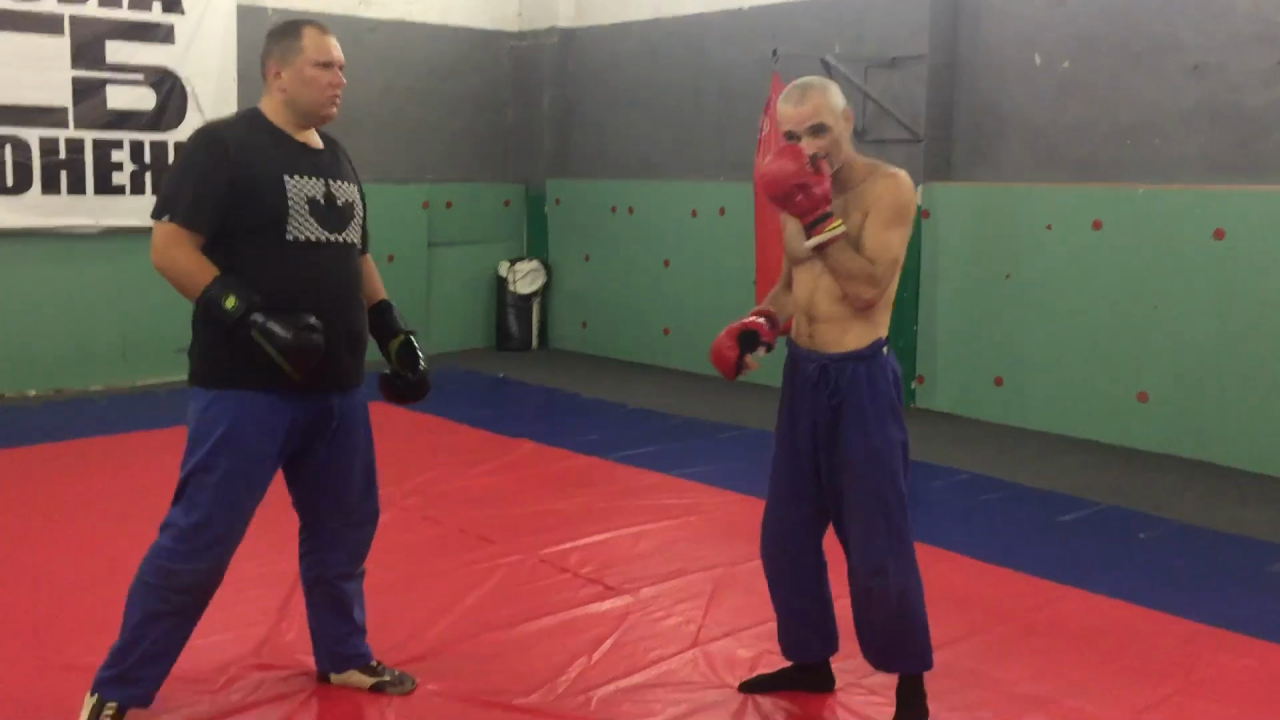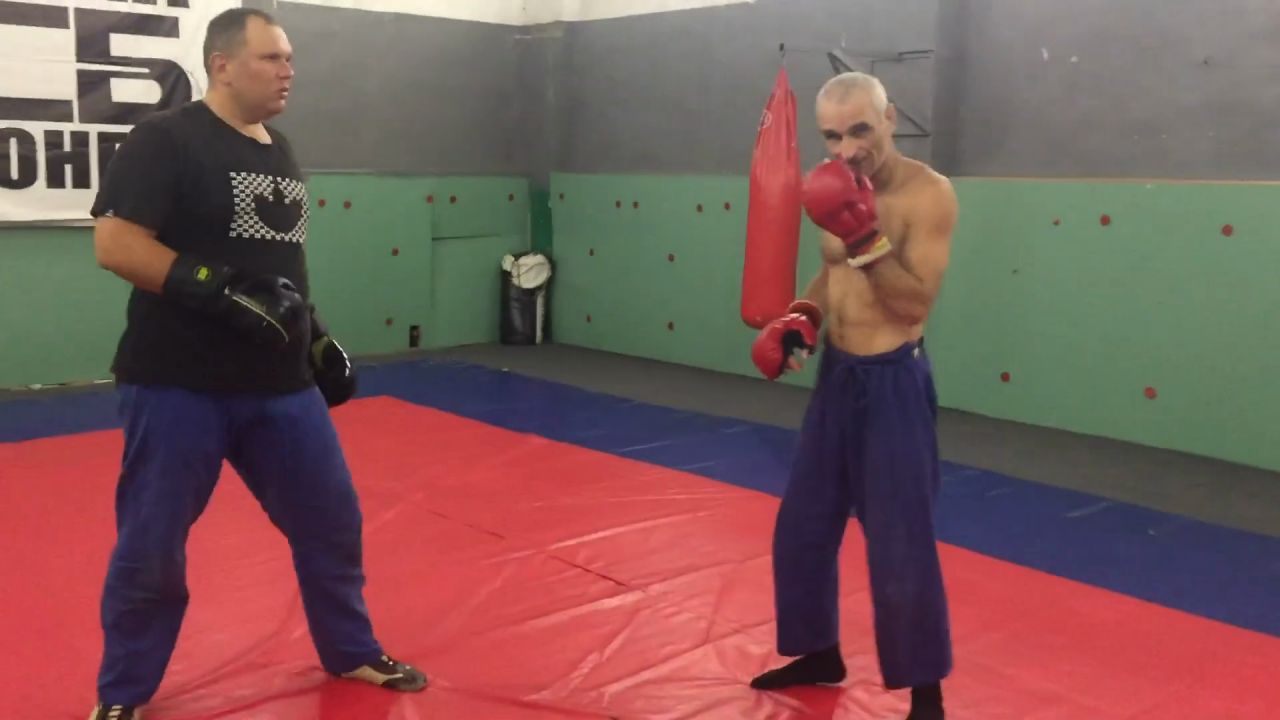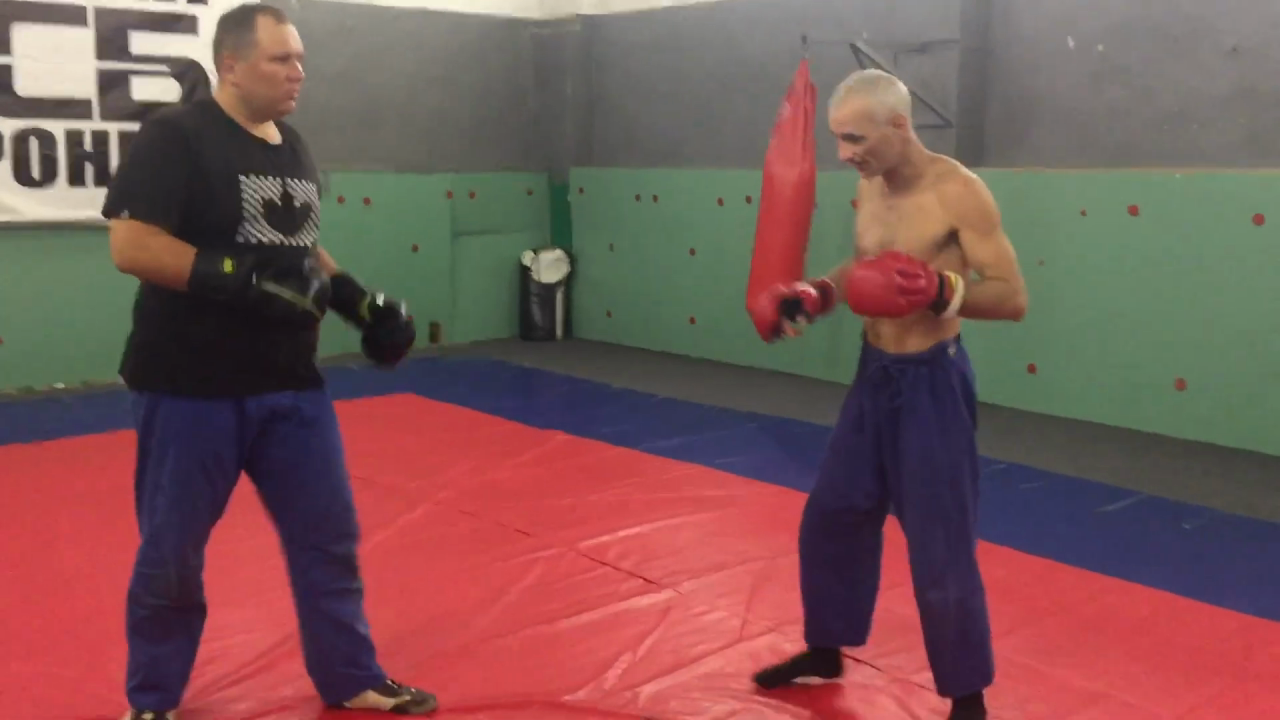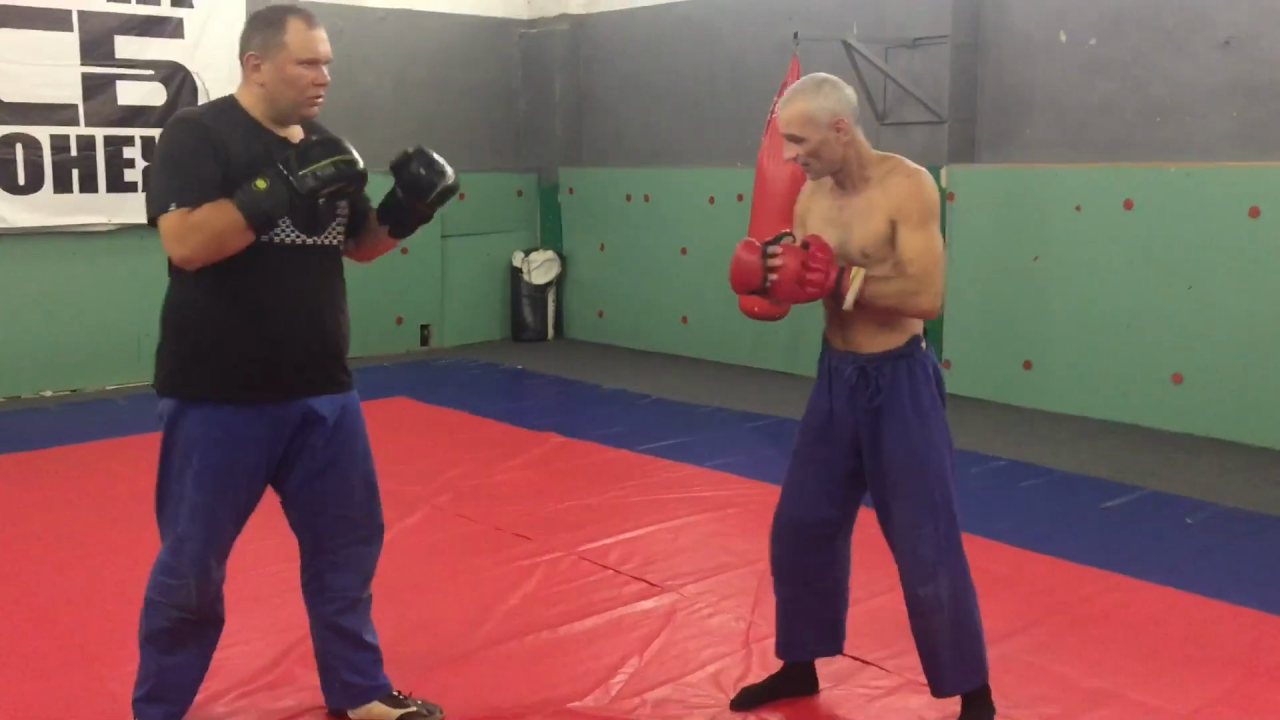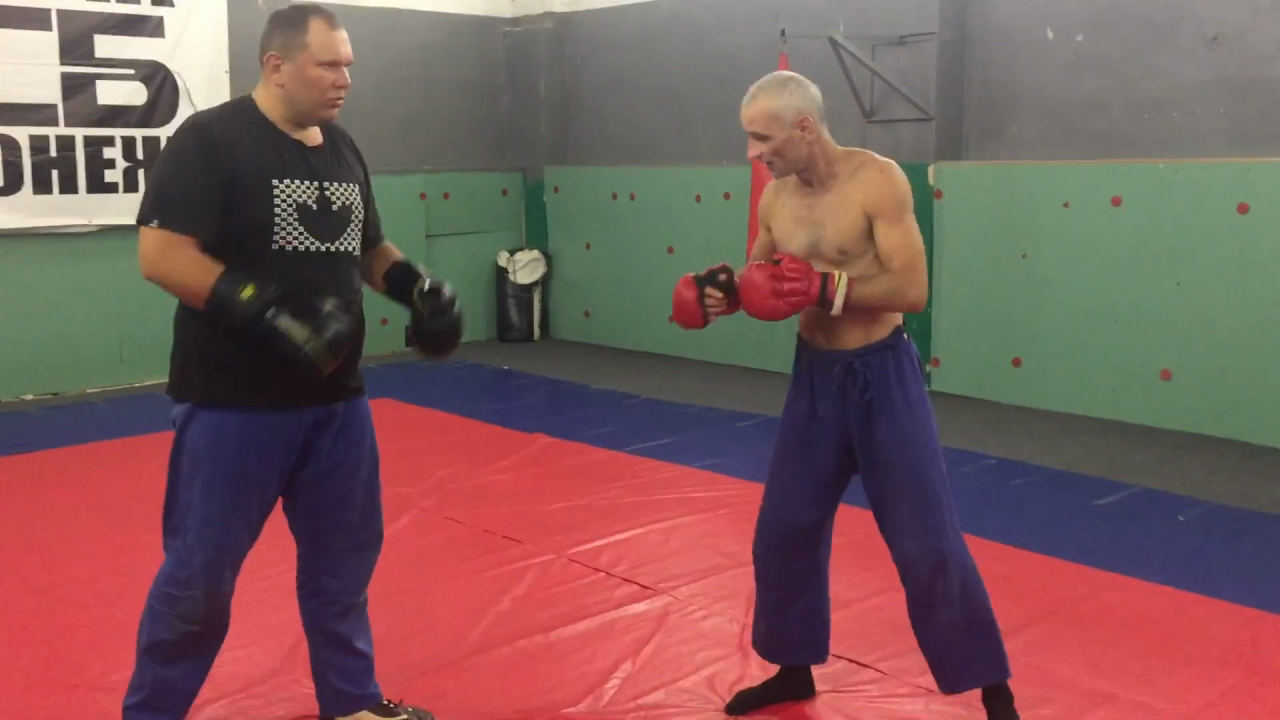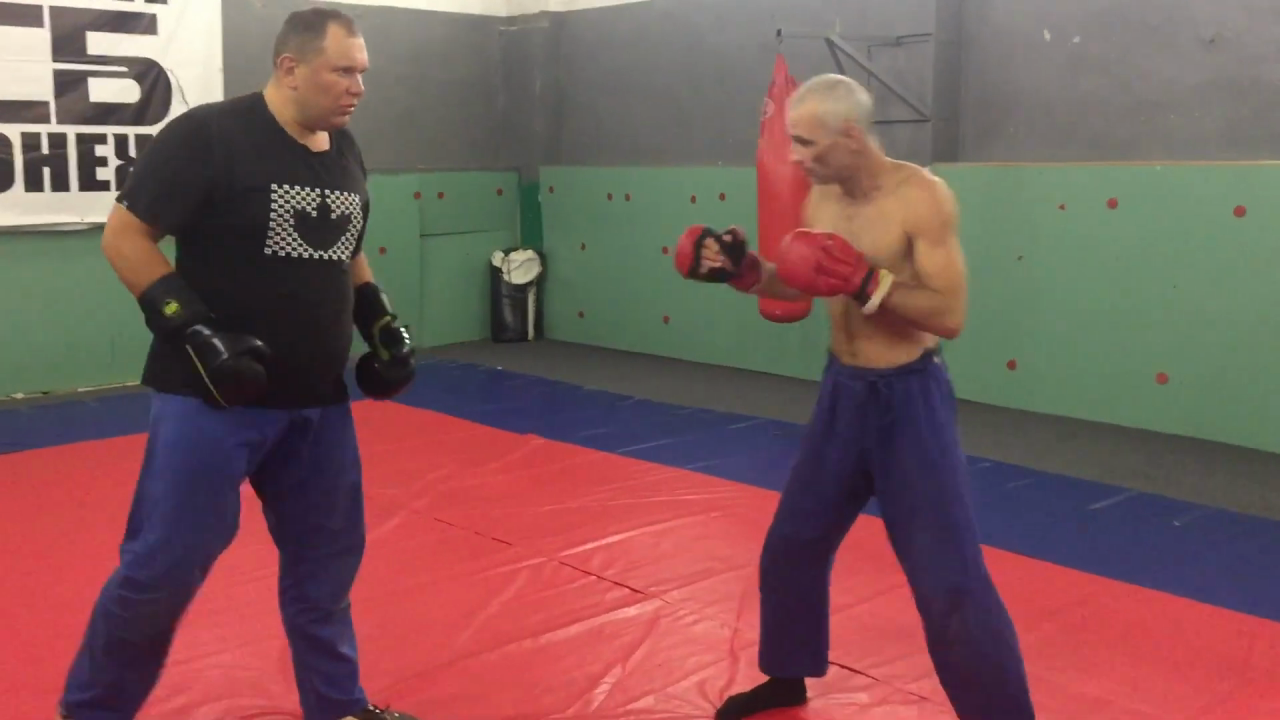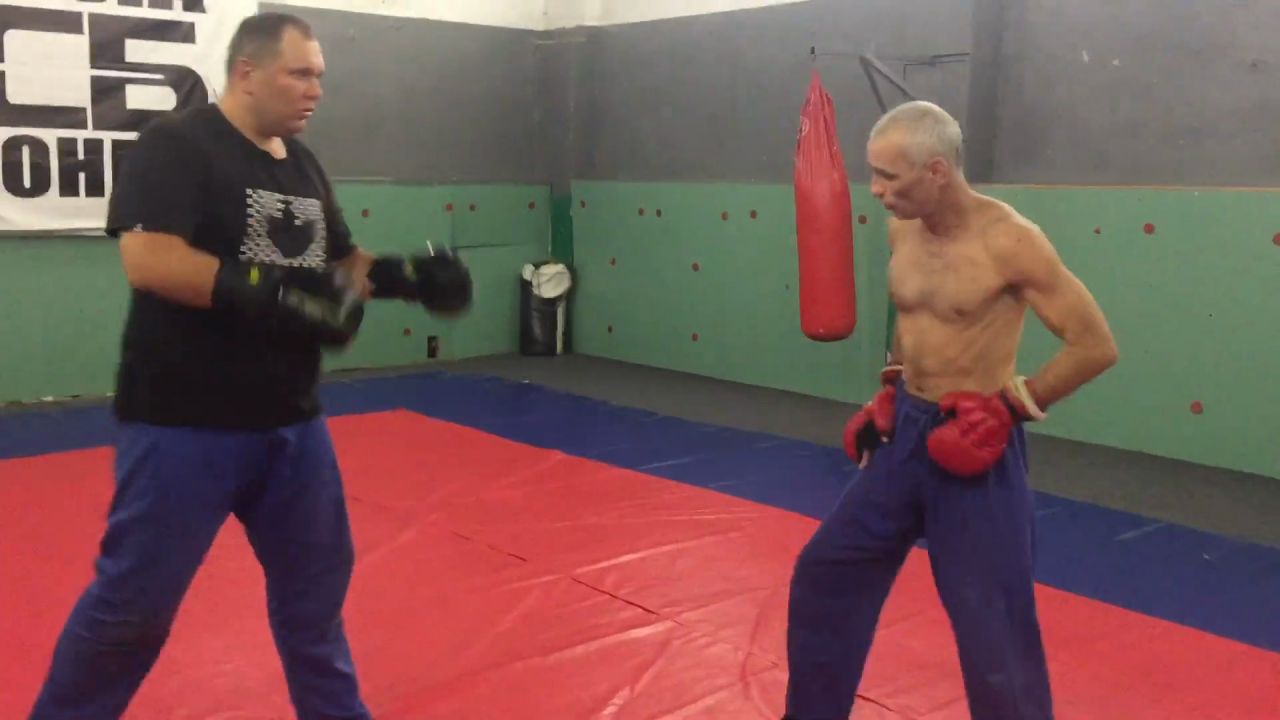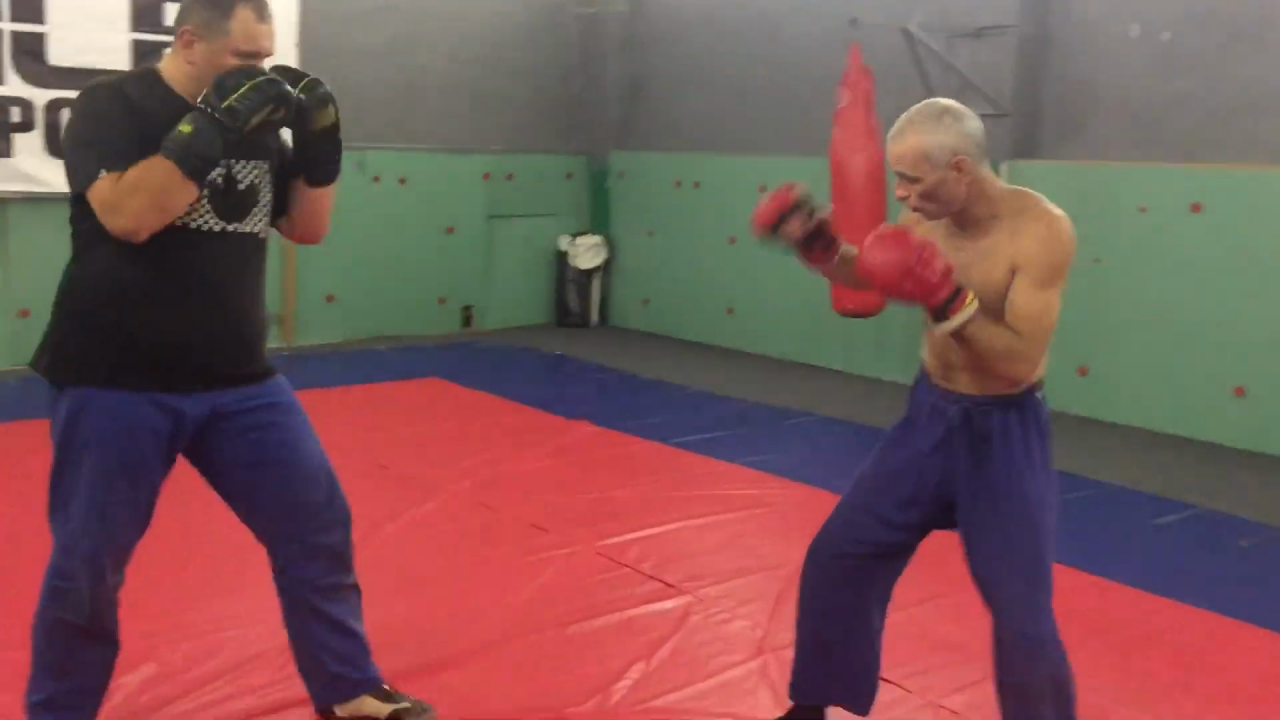
dt=0.3s
person 1, frame 1
left shoulder: (337, 157)
right shoulder: (223, 145)
right elbow: (170, 248)
left wrist: (392, 332)
right wrist: (248, 318)
left hip: (334, 382)
right hip: (245, 385)
left knee: (345, 523)
right knee: (202, 537)
left ankle: (343, 656)
person 1, frame 2
left shoulder: (278, 150)
right shoulder: (166, 139)
right elbow: (115, 244)
left wrist: (316, 336)
right wrist: (222, 293)
left hip: (278, 383)
right hip: (180, 386)
left knee: (331, 519)
right knee: (150, 546)
left ankle: (352, 652)
person 1, frame 3
left shoulder: (292, 148)
right shoulder: (173, 135)
right elbow: (131, 246)
left wrist: (357, 298)
right wrist: (247, 281)
left hip: (290, 385)
right hip: (191, 389)
left knee: (326, 534)
right knee: (171, 551)
person 1, frame 4
left shoulder: (320, 144)
right shoulder: (198, 134)
left elbow: (360, 242)
right elbow: (185, 242)
left wrist: (411, 204)
right wrist: (284, 188)
left hip: (322, 391)
right hip: (220, 395)
left knee: (347, 539)
right knee: (193, 558)
person 1, frame 5
left shoulder: (340, 148)
right shoulder: (211, 139)
left elbow: (368, 247)
right elbow: (161, 255)
left wrist: (419, 288)
right wrist: (270, 315)
left hip: (333, 396)
right hip: (233, 399)
left knee: (345, 550)
right knee: (204, 565)
person 1, frame 6
left shoulder: (345, 153)
right shoulder: (208, 136)
right elbow: (124, 237)
left wrist: (380, 321)
right wrist: (194, 330)
left hip: (318, 400)
right hip: (212, 395)
left knee: (326, 555)
right knee: (167, 562)
person 1, frame 7
left shoulder: (301, 162)
right shoulder: (173, 144)
left elbow: (338, 266)
right elbow: (146, 262)
left wrist: (407, 276)
right wrist: (276, 295)
left hip: (287, 419)
right hip: (182, 419)
left knee: (315, 572)
right knee: (136, 595)
person 1, frame 8
left shoulder: (251, 117)
right shoulder: (113, 105)
left elbow: (306, 228)
right elbow: (129, 214)
left wrist: (319, 143)
right wrist: (211, 127)
left hip: (236, 379)
right hip: (118, 381)
left knee: (316, 523)
right knee: (87, 562)
person 2, frame 1
left shoulder: (889, 187)
right shoulder: (795, 194)
left elbow: (866, 290)
left wrist: (820, 219)
right wrist: (761, 324)
left hip: (861, 381)
right hip: (801, 376)
left knee: (877, 543)
right knee: (786, 531)
right ankle: (811, 660)
person 2, frame 2
left shoulder: (929, 193)
right shoulder: (834, 188)
left elbow: (912, 306)
left wrist: (865, 237)
right wrist: (801, 317)
left hip: (893, 383)
right hip: (835, 376)
left knee: (900, 549)
right knee: (803, 526)
right ankle: (821, 653)
person 2, frame 3
left shoulder: (959, 193)
right shoulder: (868, 189)
left elbow: (1013, 298)
left wrist: (936, 291)
right wrist: (816, 294)
left hip: (931, 383)
right hip: (872, 374)
left knee: (940, 550)
right knee: (832, 516)
right ankle: (824, 649)
person 2, frame 4
left shoulder: (908, 185)
right shoulder: (813, 194)
left elbow: (925, 299)
right elbow: (792, 284)
left wrist: (840, 281)
right wrist: (768, 274)
left hip: (900, 380)
right hip: (835, 375)
left knee: (926, 546)
right knee: (802, 527)
right ankle: (800, 665)
person 2, frame 5
left shoulder: (878, 180)
right shoulder: (774, 196)
left elbow: (911, 290)
right elbow: (761, 282)
left wrist: (822, 289)
right wrist: (725, 292)
left hip: (883, 376)
right hip: (814, 376)
left knee: (927, 545)
right knee: (784, 531)
person 2, frame 6
left shoulder: (922, 197)
right shoulder: (821, 199)
left elbow: (949, 316)
right elbow: (798, 283)
left wrist: (863, 282)
right wrist: (743, 268)
left hip: (910, 400)
right hip: (842, 393)
left knee: (948, 575)
right knee: (792, 544)
person 2, frame 7
left shoulder: (1008, 240)
right shoulder: (902, 226)
left elbow: (1097, 346)
left wrist: (1012, 406)
right wrist: (889, 392)
left hip: (983, 444)
right hip: (910, 432)
left knee: (992, 630)
right knee: (824, 570)
person 2, frame 8
left shoulder: (1042, 229)
right shoulder: (923, 218)
left elbow: (1021, 364)
right elbow: (863, 272)
left wrist: (945, 299)
right wrist: (819, 244)
left hip: (1003, 432)
right hip: (929, 418)
left knee: (1024, 616)
right knee: (837, 558)
